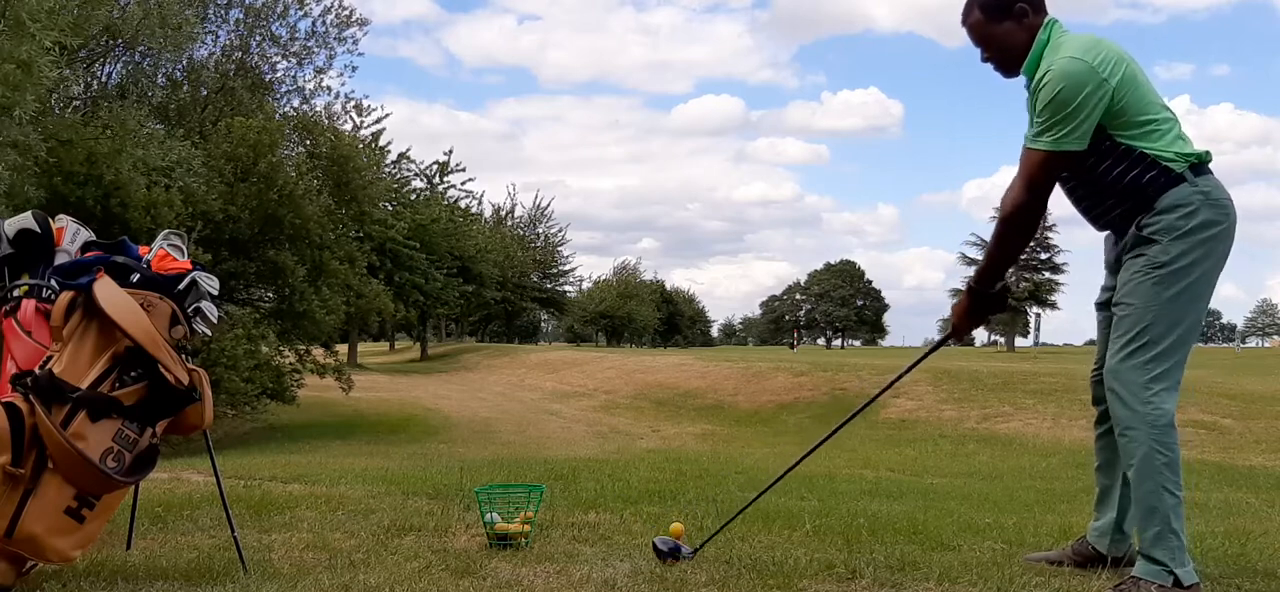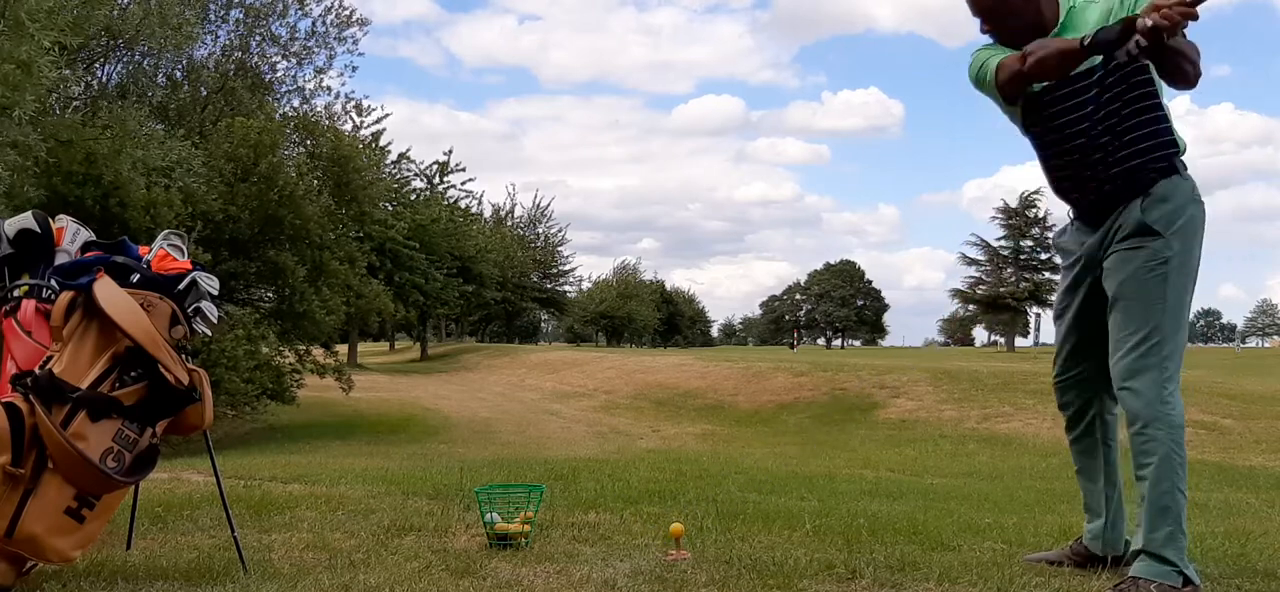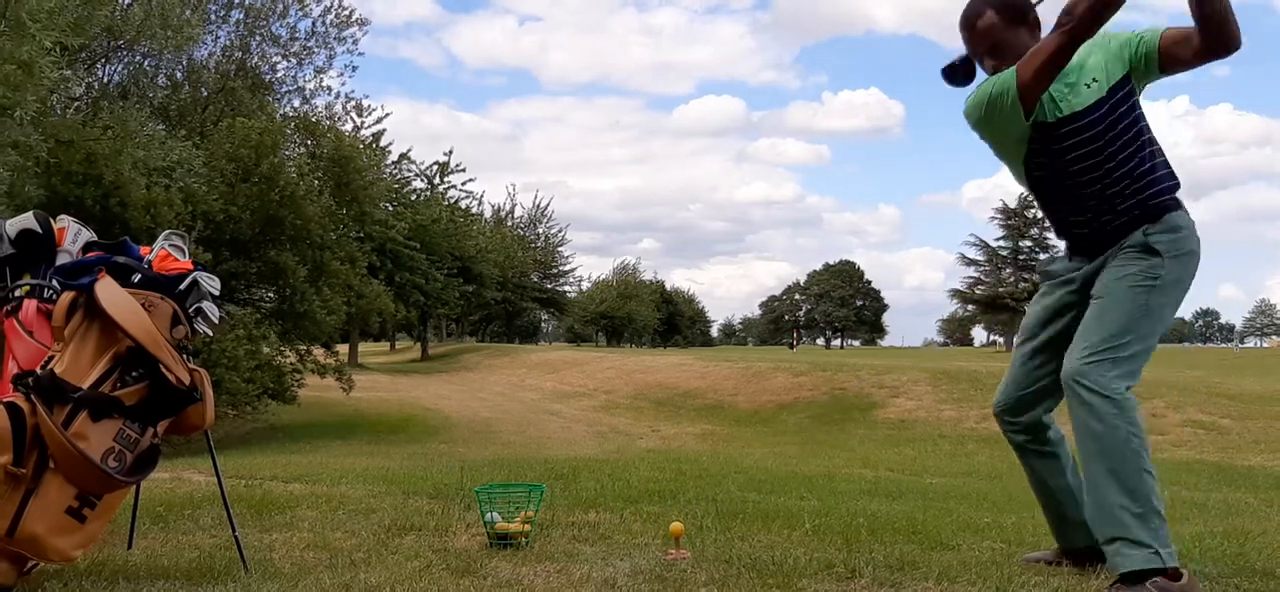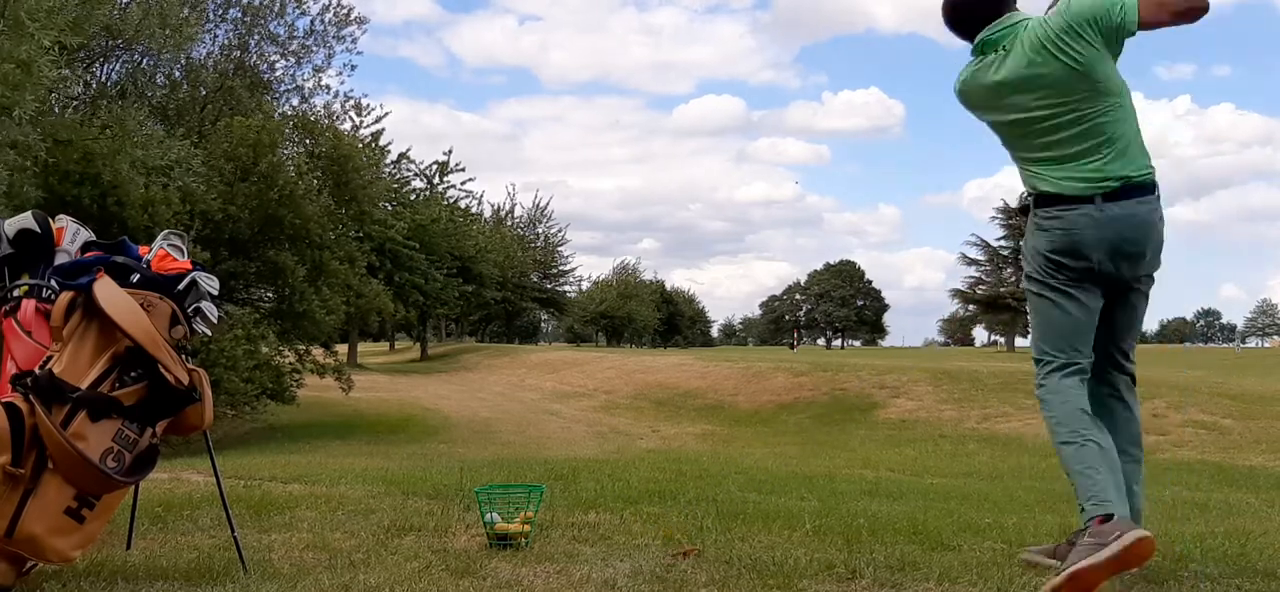
dt=0.4s
person 1, frame 1
left shoulder: (1071, 68)
right shoulder: (1041, 79)
left elbow: (1029, 202)
right elbow: (1024, 190)
left wrist: (978, 288)
right wrist: (992, 281)
left hip: (1180, 218)
right hip: (1136, 228)
left knee: (1135, 382)
right knee: (1111, 382)
right ankle: (1110, 538)
person 1, frame 2
right shoulder: (987, 65)
left elbow: (1185, 72)
right elbow: (1035, 66)
left hip: (1155, 211)
right hip: (1087, 226)
left knee: (1141, 380)
right knee: (1077, 384)
right ankle: (1103, 537)
person 1, frame 3
right shoulder: (985, 105)
left hip: (1154, 241)
right hip: (1082, 260)
left knee: (1090, 378)
right knee: (1015, 406)
right ankle: (1086, 540)
person 1, frame 4
left shoulder: (971, 83)
left hip: (1063, 227)
right hip: (1137, 215)
left knee: (1060, 372)
right knee: (1113, 373)
left ankle: (1109, 520)
right ankle: (1111, 518)
